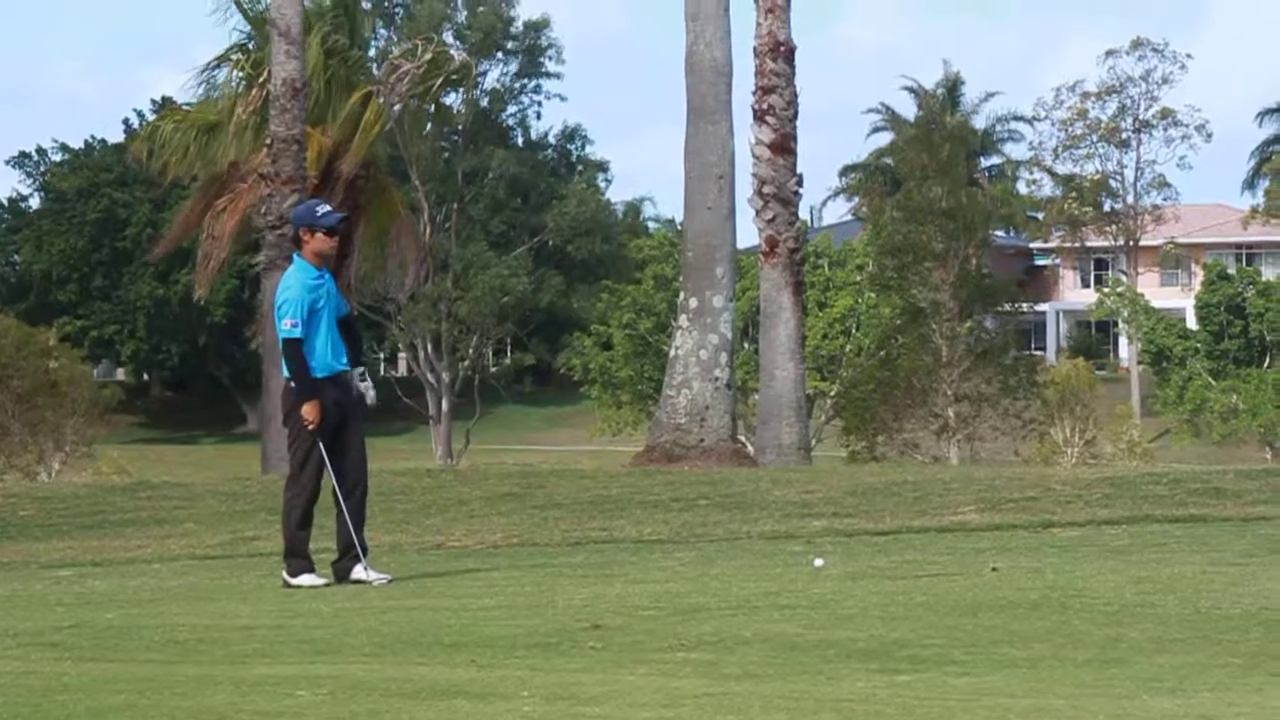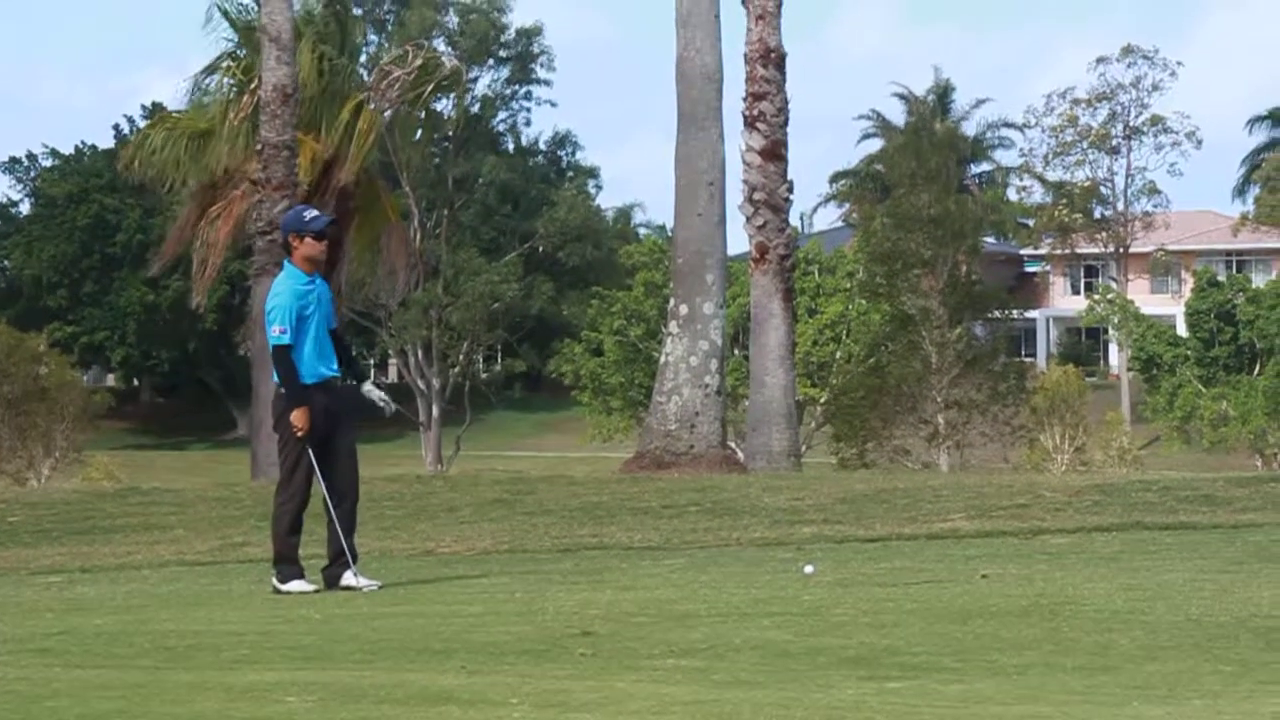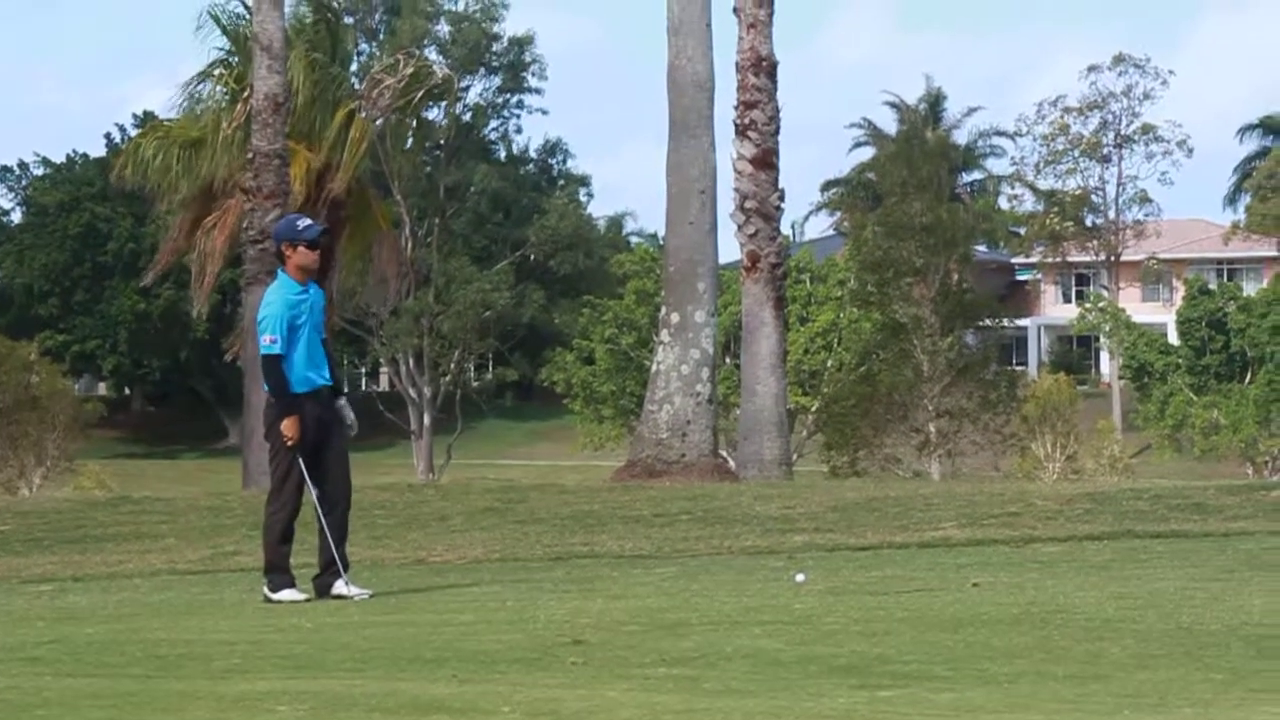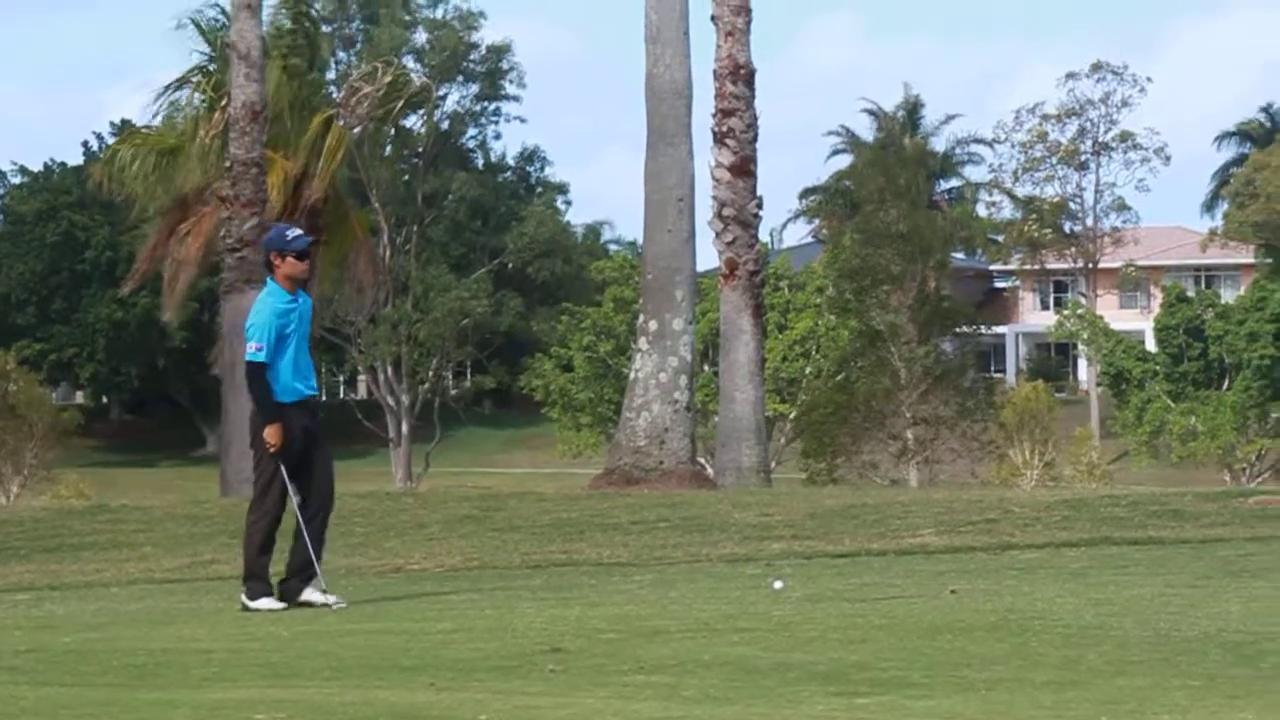
dt=0.3s
person 1, frame 1
left shoulder: (326, 278)
right shoulder: (296, 285)
right elbow: (291, 348)
left wrist: (359, 368)
right wrist: (308, 398)
left hip: (339, 386)
right hip: (308, 392)
left knee: (353, 477)
right knee: (305, 482)
left ankle: (350, 560)
right ankle: (296, 566)
person 1, frame 2
left shoulder: (320, 285)
right shoulder: (286, 291)
right elbow: (281, 354)
left wrist: (363, 382)
right wrist: (298, 405)
left hip: (331, 392)
right hip: (299, 398)
left knee: (344, 483)
right knee: (296, 488)
left ankle: (340, 568)
right ankle: (286, 572)
person 1, frame 3
left shoulder: (316, 294)
right shoulder: (278, 300)
right elbow: (270, 363)
left wrist: (339, 397)
right wrist: (287, 414)
left hip: (322, 402)
right hip: (292, 407)
left knee: (338, 490)
right knee: (286, 497)
left ankle: (332, 577)
right ankle: (277, 581)
person 1, frame 4
left shoulder: (303, 302)
right shoulder: (267, 309)
right elbow: (254, 371)
right wrist: (271, 422)
left hip: (305, 411)
right hip: (278, 416)
left knee: (319, 497)
right knee: (269, 506)
left ankle: (299, 583)
right ankle: (255, 589)
